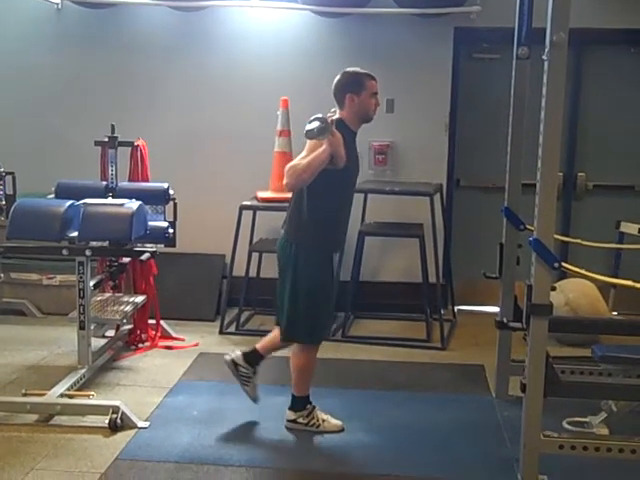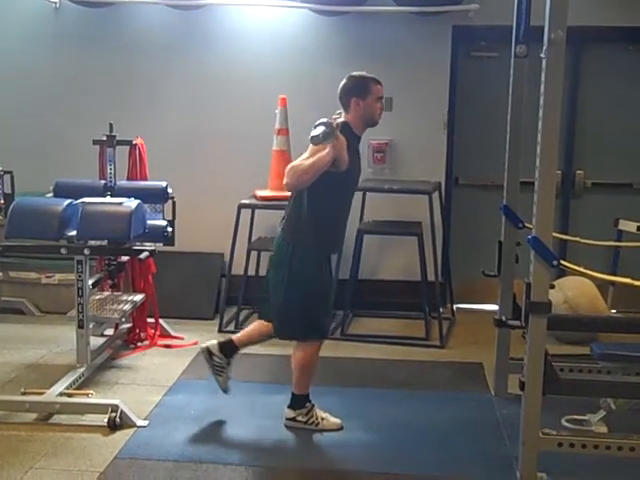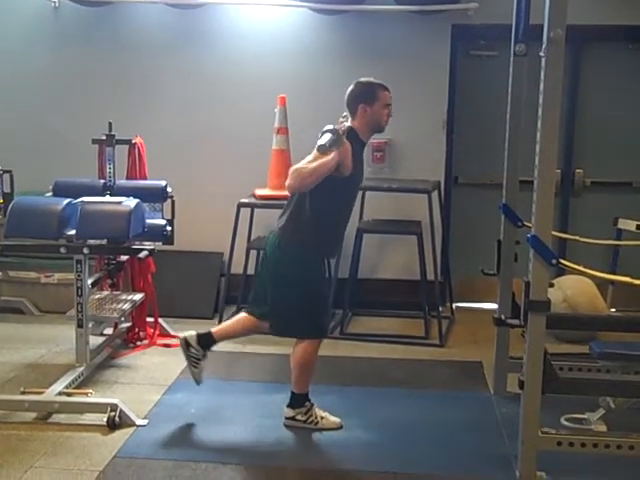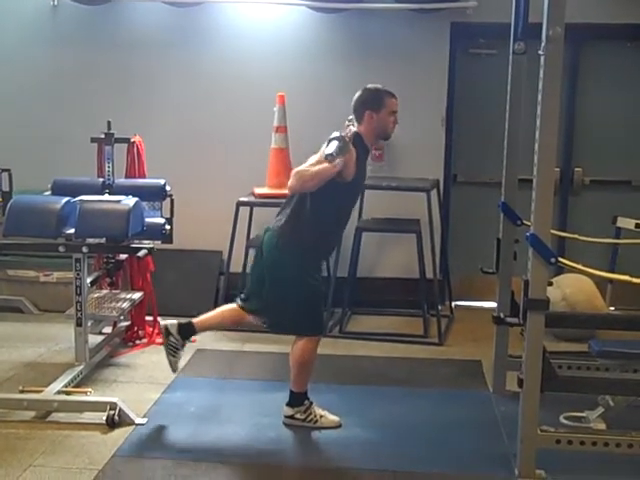
dt=0.2s
person 1, frame 1
left shoulder: (346, 136)
right shoulder: (332, 137)
right elbow: (292, 179)
right wrist: (326, 149)
left hip: (315, 245)
right hip: (305, 246)
left knee: (306, 326)
right knee: (308, 332)
left ankle: (248, 360)
right ankle: (299, 411)
person 1, frame 2
left shoulder: (348, 139)
right shoulder: (336, 140)
right elbow: (292, 179)
right wrist: (329, 153)
left hip: (307, 245)
right hip: (303, 247)
left knee: (285, 320)
right knee: (311, 331)
left ankle: (223, 350)
right ankle: (299, 409)
person 1, frame 3
left shoulder: (351, 144)
right shoulder: (342, 146)
right elbow: (294, 182)
right wrist: (334, 158)
left hip: (295, 244)
right hip: (298, 248)
left knee: (268, 316)
right knee: (311, 330)
left ankle: (201, 341)
right ankle: (298, 408)
person 1, frame 4
left shoulder: (355, 150)
right shoulder: (347, 151)
left elbow: (317, 169)
right elbow: (296, 182)
right wrist: (336, 164)
left hip: (287, 243)
right hip: (293, 248)
left knee: (254, 311)
right knee: (309, 329)
left ankle: (182, 330)
right ankle: (297, 407)
